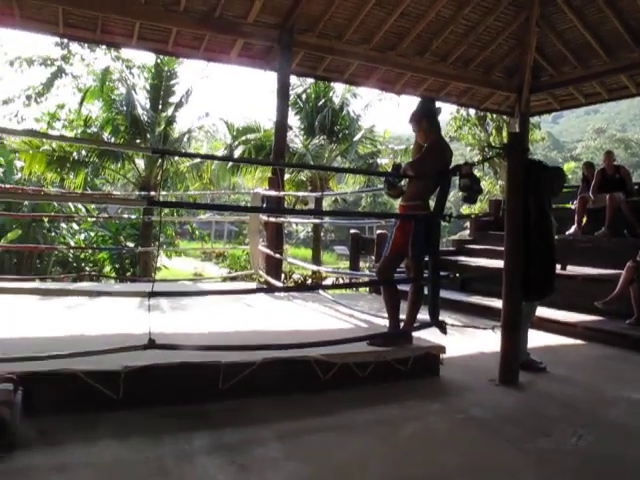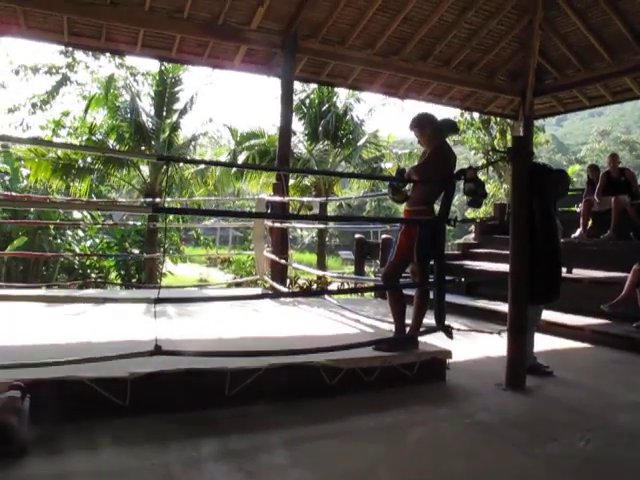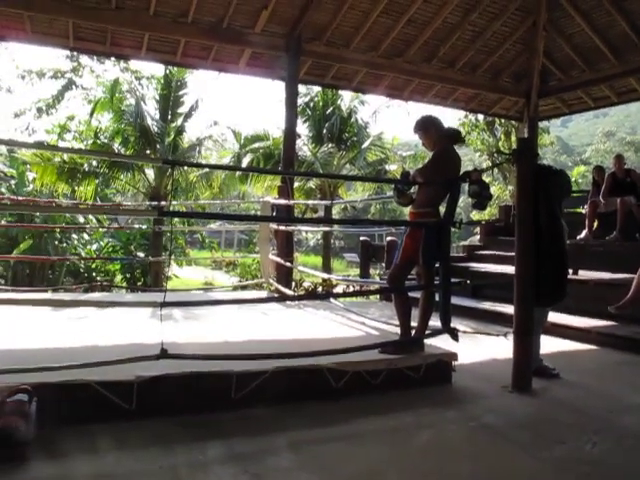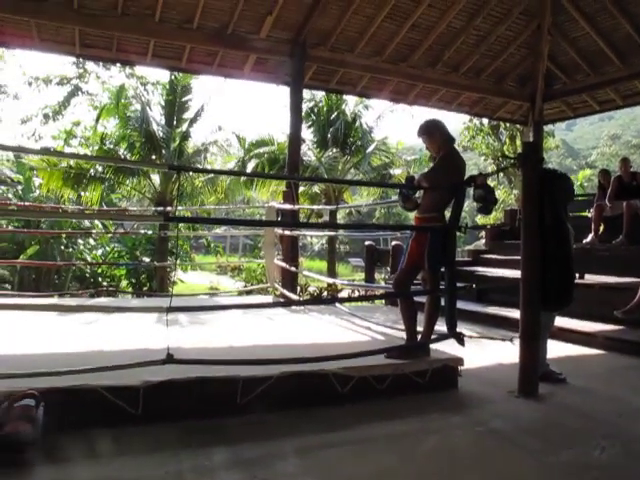
dt=0.2s
person 1, frame 1
left shoulder: (436, 147)
right shoulder: (440, 148)
left elbow: (414, 167)
left wrist: (403, 168)
left hip: (413, 216)
right hip: (419, 215)
left knee: (384, 271)
right knee: (415, 274)
left ankle: (395, 330)
right ankle: (405, 331)
person 1, frame 2
left shoulder: (439, 151)
right shoulder: (444, 153)
left elbow: (417, 173)
left wrist: (407, 173)
left hip: (418, 221)
right hip: (425, 220)
left knee: (390, 276)
right knee: (421, 279)
left ankle: (401, 336)
right ankle: (411, 335)
person 1, frame 3
left shoulder: (444, 153)
right shoulder: (450, 155)
left elbow: (422, 174)
left wrist: (412, 175)
left hip: (423, 223)
right hip: (431, 222)
left knee: (395, 278)
right knee: (427, 281)
left ankle: (406, 338)
right ankle: (417, 338)
person 1, frame 4
left shoulder: (448, 157)
right shoulder: (455, 160)
left elbow: (427, 180)
left wrist: (417, 180)
left hip: (429, 227)
right hip: (436, 227)
left knee: (401, 283)
right knee: (432, 285)
left ankle: (412, 343)
right ankle: (423, 343)
person 2, frame 1
left shoulder: (536, 201)
right shoulder: (535, 202)
right elbow: (540, 231)
left hip: (533, 255)
right hip: (535, 257)
left knee: (526, 304)
right knee: (528, 302)
left ankle: (520, 353)
right ankle: (520, 355)
person 2, frame 2
left shoulder: (540, 206)
right shoulder: (540, 206)
right elbow: (543, 236)
left hip: (538, 261)
right hip: (539, 262)
left knee: (532, 309)
right knee: (533, 308)
left ankle: (527, 357)
right ankle: (527, 359)
person 2, frame 3
left shoulder: (546, 208)
right shoulder: (545, 209)
right elbow: (550, 239)
left hip: (544, 264)
right hip: (544, 266)
left knee: (537, 313)
right knee: (538, 313)
left ankle: (533, 360)
right ankle: (534, 362)
person 2, frame 4
left shoulder: (552, 214)
right shoulder: (552, 215)
right elbow: (556, 245)
left hip: (549, 269)
right hip: (551, 270)
left knee: (544, 318)
right knee: (545, 317)
left ankle: (540, 365)
right ankle: (540, 367)
